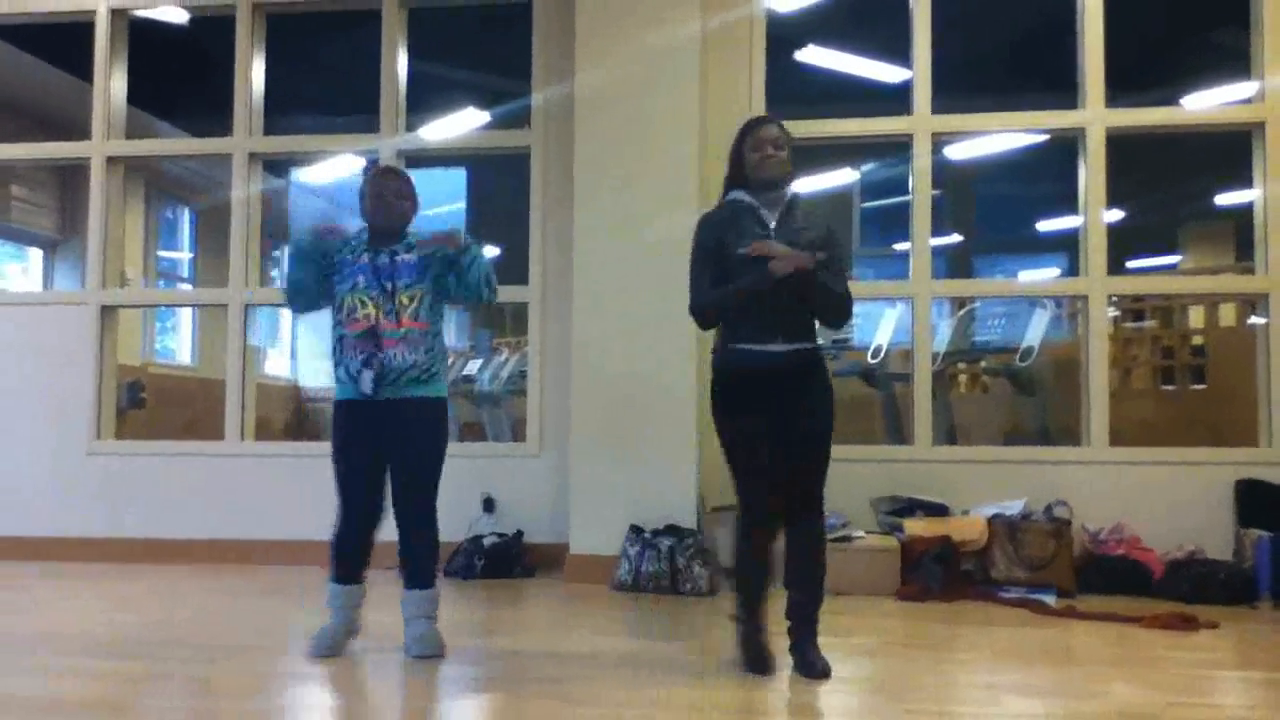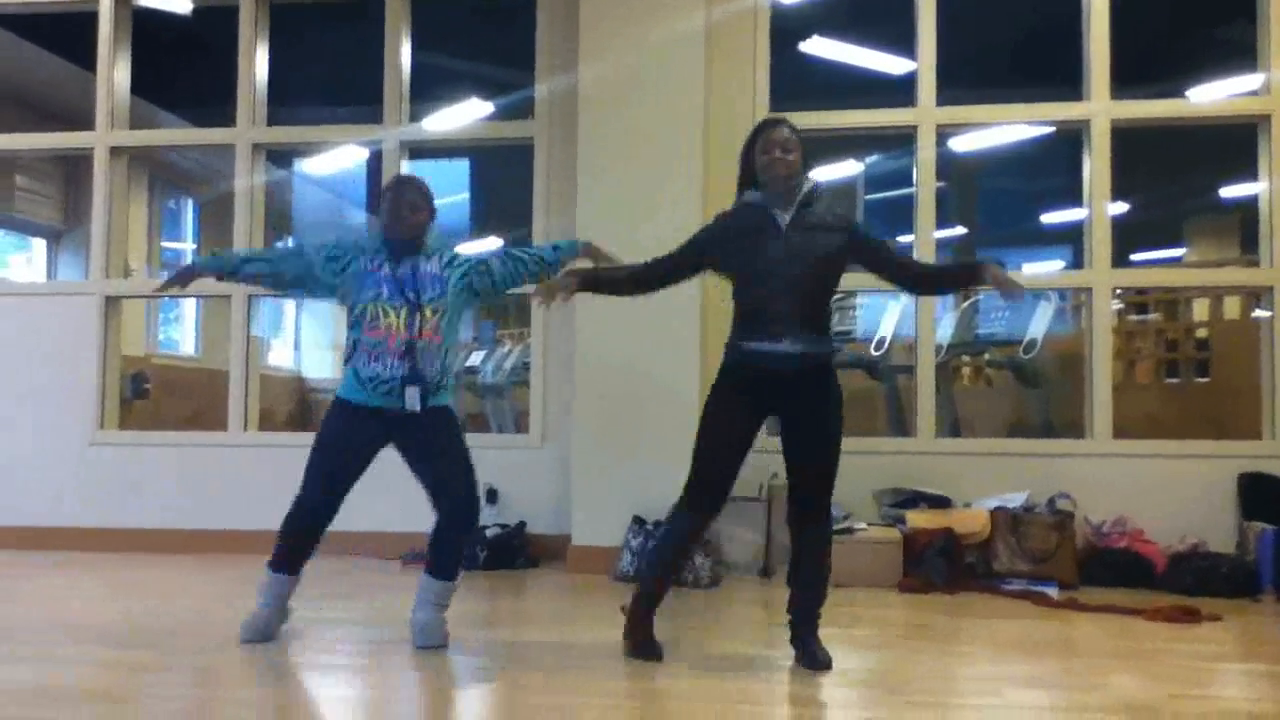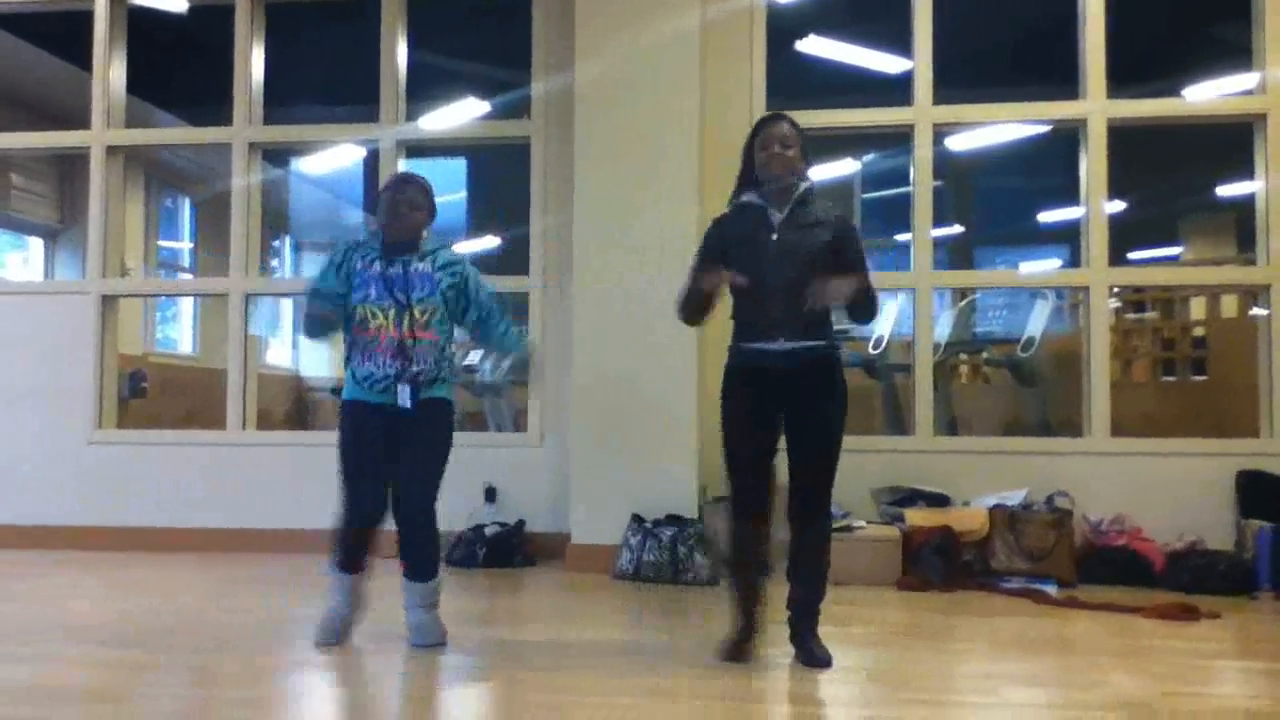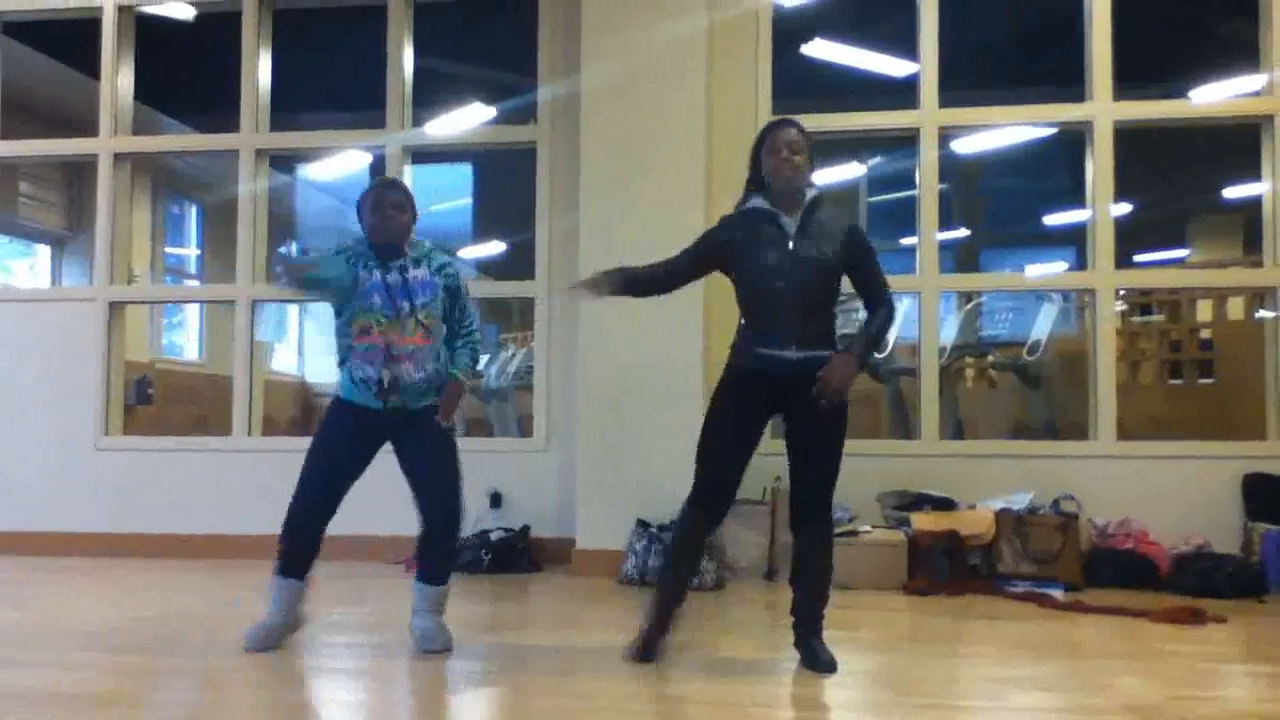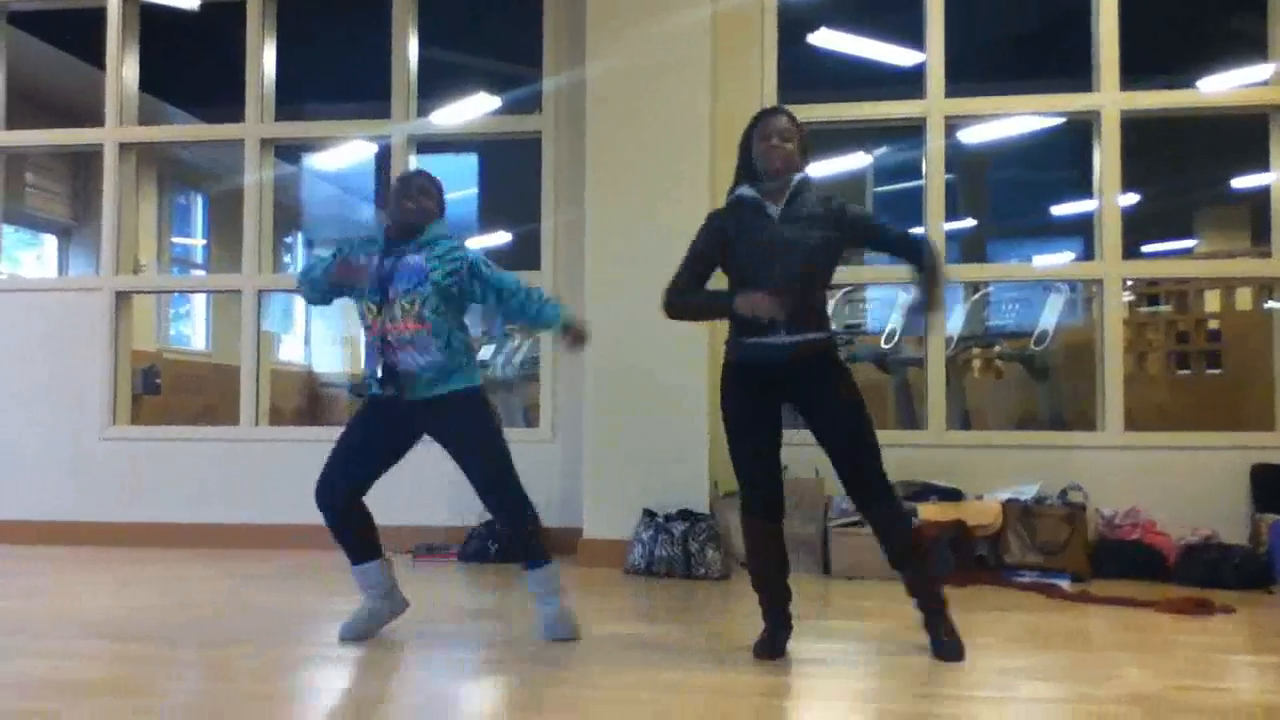
dt=0.4s
person 1, frame 1
left shoulder: (815, 231)
right shoulder: (717, 225)
left elbow: (838, 314)
right elbow: (702, 310)
left wrist: (800, 266)
right wrist: (768, 274)
left hip: (802, 376)
right hip: (738, 376)
left knee: (805, 506)
right knee: (760, 506)
left ankle: (804, 638)
right ankle: (751, 627)
person 1, frame 2
left shoulder: (838, 227)
right shoulder: (731, 227)
left elbow: (913, 277)
right elbow: (658, 273)
left wrist: (979, 271)
right wrist: (581, 279)
left hip: (811, 379)
right hip: (744, 374)
left knee: (811, 507)
right knee: (701, 497)
left ankle: (805, 632)
right ankle: (641, 614)
person 1, frame 3
left shoulder: (833, 225)
right shoulder: (727, 228)
left elbow: (867, 309)
right elbow: (689, 313)
left wrist: (850, 289)
right wrist: (704, 286)
left hip: (816, 374)
right hip: (749, 374)
left knee: (811, 503)
right knee: (749, 501)
left ankle: (805, 628)
right ankle: (745, 621)
person 1, frame 4
left shoulder: (842, 233)
right shoulder: (737, 229)
left elbow: (882, 307)
right elbow: (672, 272)
left wrist: (854, 356)
right wrist: (618, 279)
left hip: (817, 382)
right hip: (749, 376)
left knee: (812, 511)
right knee: (708, 497)
left ankle: (809, 634)
right ankle: (660, 618)
person 1, frame 5
left shoulder: (830, 214)
right shoulder: (725, 222)
left elbow: (910, 245)
right elbow: (677, 300)
left wrist: (929, 286)
right wrist: (733, 301)
left hip: (815, 363)
right hip: (748, 372)
left knee: (870, 485)
right knee: (761, 500)
left ankle: (934, 614)
right ankle: (776, 621)
person 2, frame 1
left shoulder: (433, 257)
right shoulder: (338, 254)
left elbow: (482, 292)
right elbow: (301, 299)
left wrist: (463, 248)
right wrist: (307, 249)
left hip: (420, 401)
right hip: (356, 401)
left knee: (416, 510)
right knee: (358, 511)
left ankle: (421, 620)
right ankle: (342, 615)
person 2, frame 2
left shoulder: (454, 268)
right shoulder: (350, 259)
left elbow: (508, 268)
right elbow: (287, 268)
left wrist: (569, 251)
right wrist: (209, 265)
left hip: (427, 409)
right hip: (360, 406)
left knee: (461, 506)
right knee: (313, 503)
left ankle: (429, 610)
right ankle: (272, 602)
person 2, frame 3
left shoulder: (451, 267)
right shoulder: (350, 260)
left elbow: (487, 319)
right elbow: (319, 311)
left wrist: (519, 349)
right wrist: (319, 315)
left hip: (427, 403)
right hip: (366, 403)
left knee: (416, 506)
right knee: (363, 506)
left ankle: (422, 609)
right ankle: (344, 598)
person 2, frame 4
left shoulder: (441, 267)
right shoulder: (347, 263)
left elbow: (468, 330)
right elbow: (324, 276)
left wrist: (459, 375)
right wrist: (303, 269)
left hip: (425, 409)
right hip: (358, 408)
left knee: (442, 510)
right knee: (309, 505)
left ankle: (427, 614)
right ankle: (283, 609)
person 2, frame 5
left shoulder: (453, 255)
right shoulder: (363, 253)
left elbow: (509, 292)
right elbow: (313, 285)
left wrist: (558, 318)
right wrist: (334, 272)
left hip: (453, 396)
right hip: (389, 399)
left knee: (504, 494)
right knee: (333, 491)
left ankle: (548, 596)
right ankle: (381, 596)
